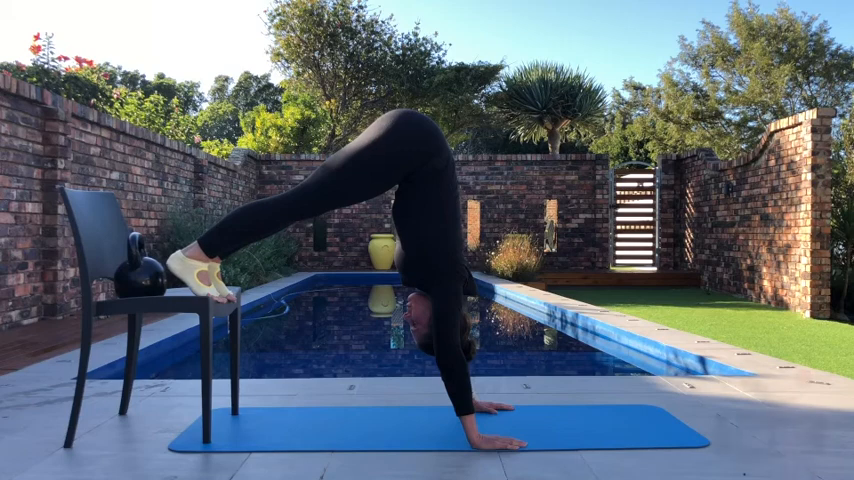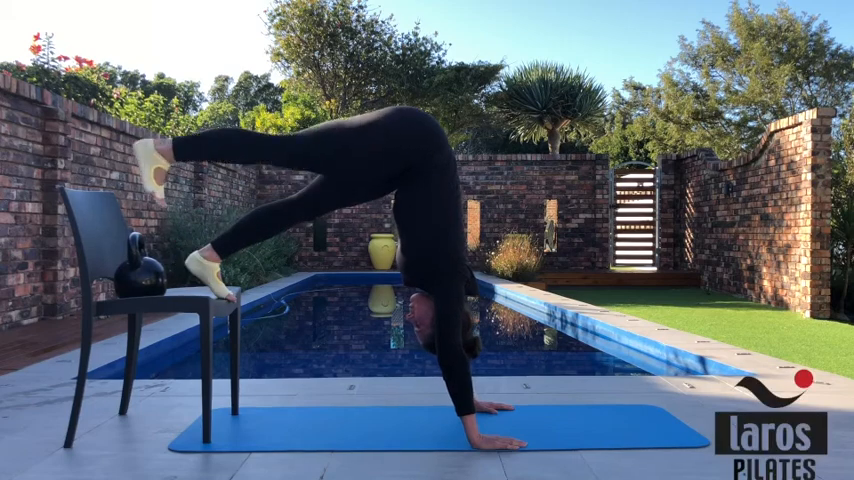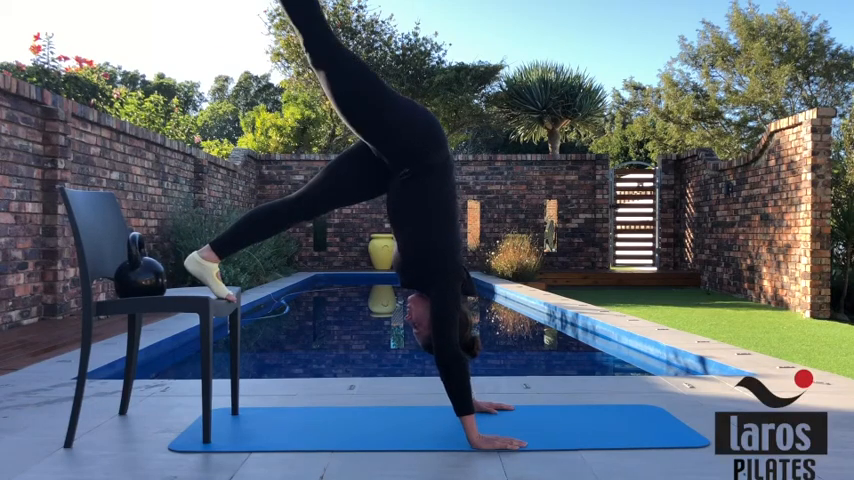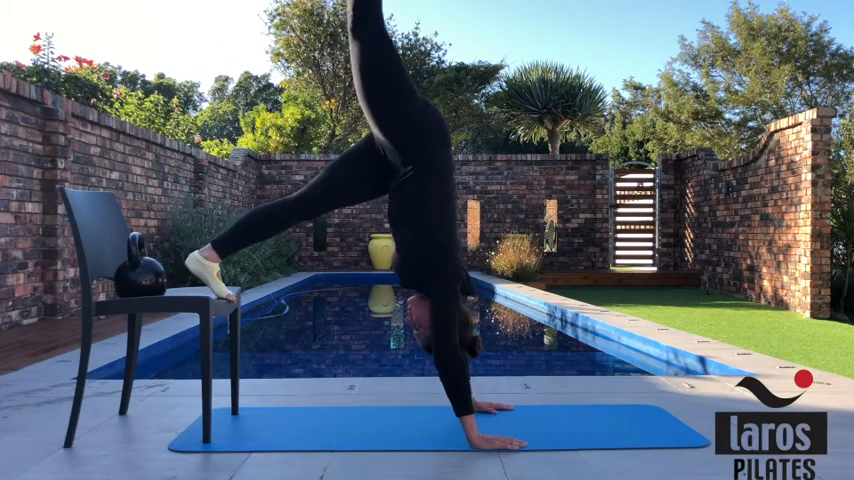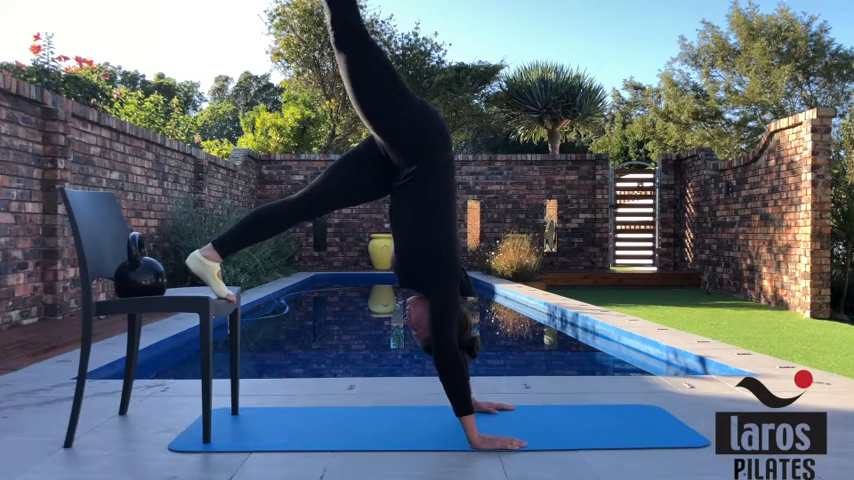
dt=1s
person 1, frame 1
left shoulder: (443, 277)
right shoulder: (442, 281)
left elbow: (449, 349)
right elbow: (448, 353)
left wrist: (470, 401)
left hip: (412, 146)
right hip: (410, 141)
left knee: (307, 200)
right knee: (303, 199)
left ankle: (210, 258)
right ankle: (196, 255)
person 1, frame 2
left shoulder: (443, 277)
right shoulder: (445, 280)
left elbow: (450, 349)
right elbow: (449, 351)
left wrist: (471, 402)
right wrist: (474, 434)
left hip: (408, 154)
right hip: (407, 141)
left knee: (302, 206)
right knee: (281, 150)
left ankle: (209, 256)
right ankle: (165, 150)
person 1, frame 3
left shoulder: (441, 280)
right shoulder: (441, 282)
left elbow: (448, 349)
right elbow: (448, 351)
left wrist: (472, 402)
right wrist: (474, 434)
left hip: (399, 155)
right hip: (405, 145)
left knee: (302, 204)
right knee: (323, 49)
left ankle: (208, 257)
person 1, frame 4
left shoulder: (440, 280)
right shoulder: (439, 281)
left elbow: (447, 349)
right elbow: (447, 351)
left wrist: (470, 400)
right wrist: (473, 434)
left hip: (404, 154)
right hip: (410, 146)
left knee: (303, 204)
left ankle: (209, 256)
person 1, frame 5
left shoulder: (439, 282)
right shoulder: (439, 284)
left elbow: (446, 349)
right elbow: (446, 351)
left wrist: (470, 401)
right wrist: (474, 434)
left hip: (403, 153)
right hip: (412, 143)
left knee: (304, 204)
right knee: (349, 39)
left ankle: (210, 255)
